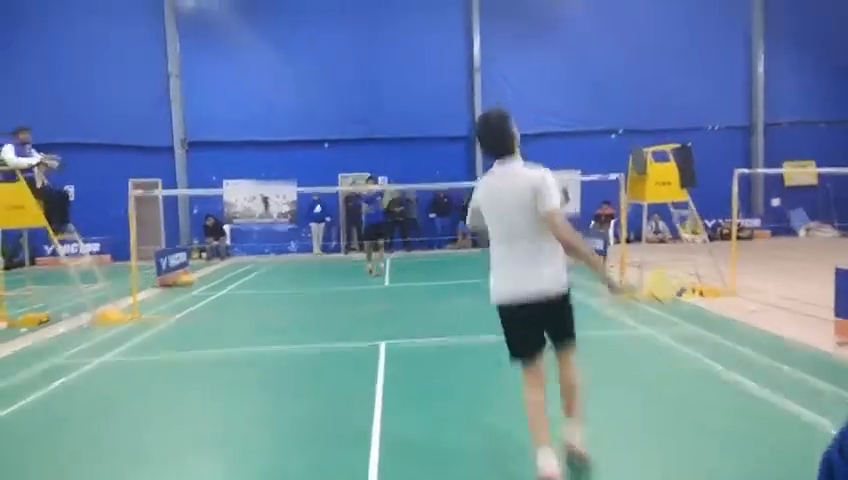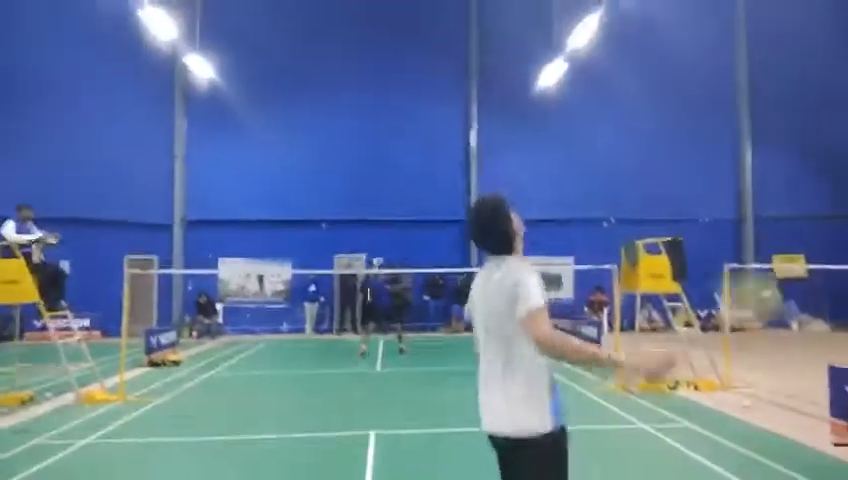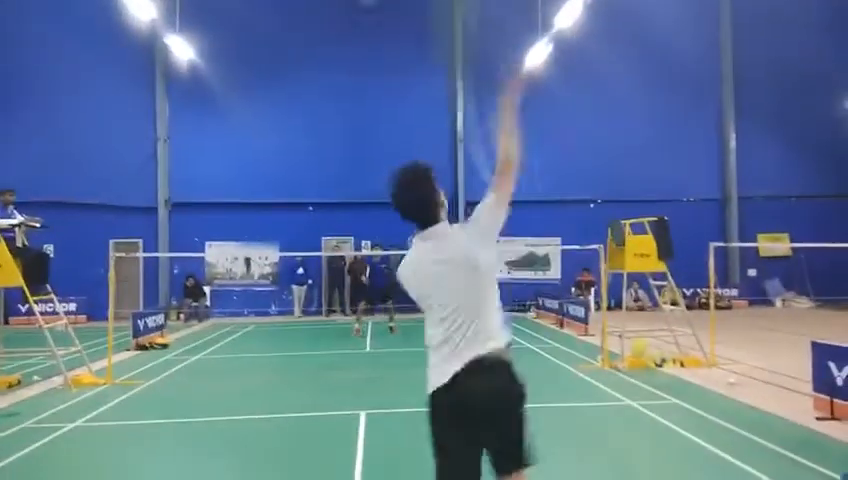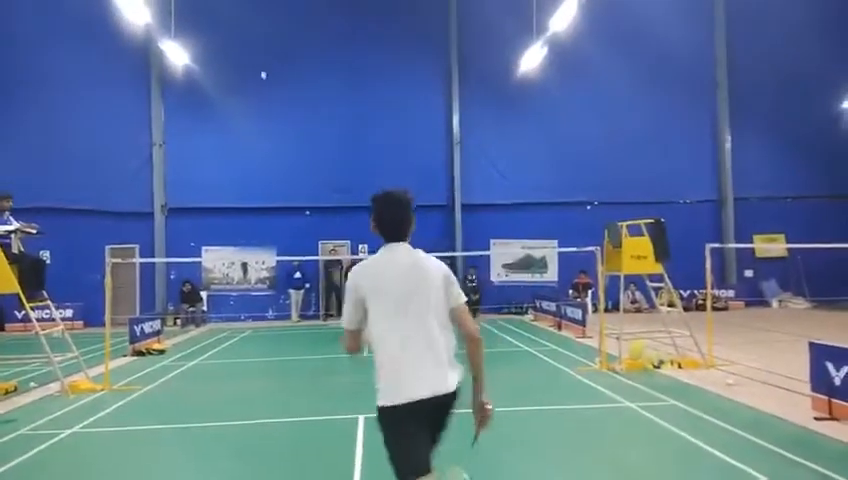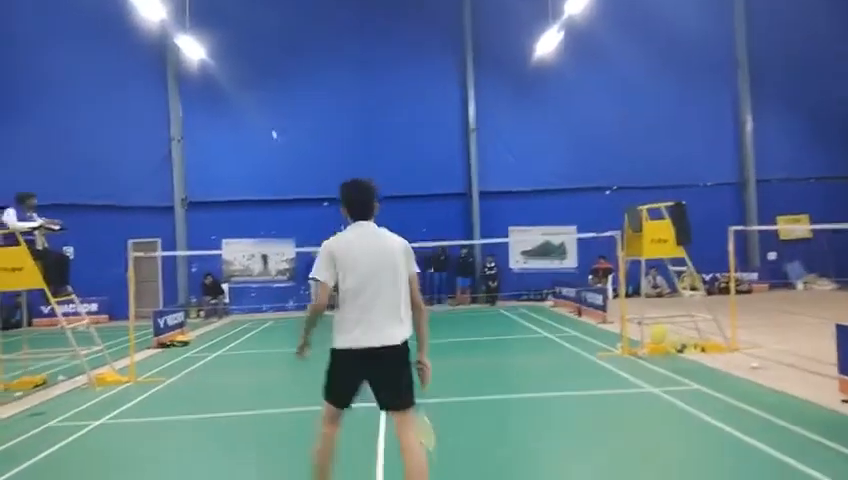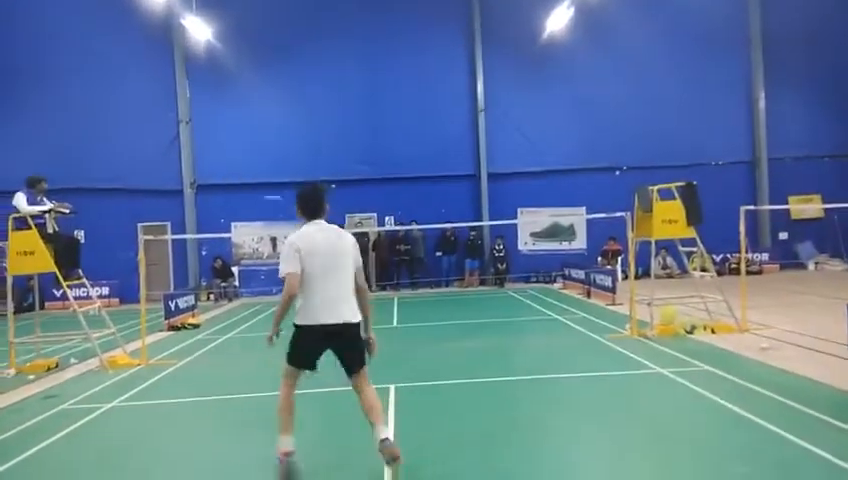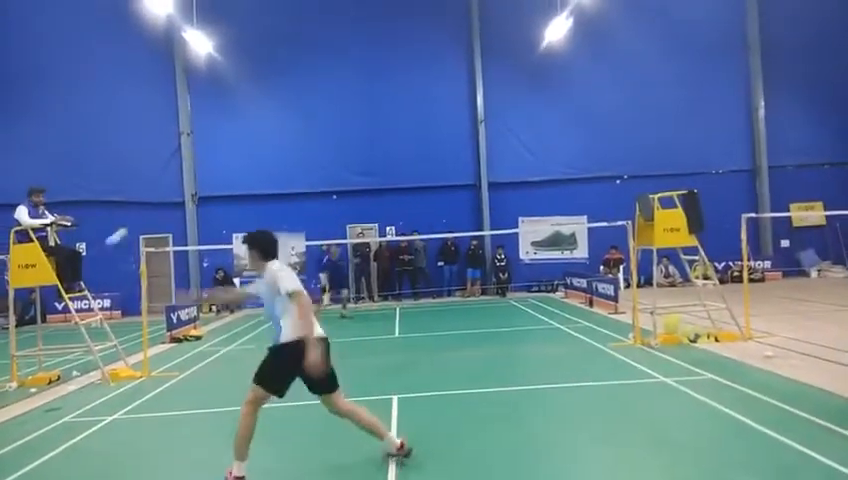
dt=0.4s
person 1, frame 1
left shoulder: (481, 190)
right shoulder: (537, 177)
left elbow: (474, 226)
right elbow: (562, 233)
right wrist: (603, 271)
left hip: (506, 293)
right hip: (546, 287)
left knee: (533, 374)
right knee: (566, 355)
right ankle: (575, 436)
person 1, frame 2
left shoulder: (481, 283)
right shoulder: (522, 279)
right elbow: (545, 339)
right wrist: (625, 364)
left hip: (497, 419)
right hip: (532, 422)
person 1, frame 3
left shoulder: (407, 268)
right shoulder: (474, 237)
right elbow: (506, 172)
right wrist: (509, 110)
left hip: (444, 384)
right hip: (492, 369)
person 1, frame 4
left shoulder: (361, 274)
right shoulder: (437, 268)
left elbow: (351, 346)
right elbow: (472, 335)
right wrist: (479, 394)
left hip: (396, 394)
right hip: (444, 387)
person 1, frame 5
left shoulder: (333, 246)
right shoulder: (399, 245)
left elbow: (319, 301)
right elbow: (417, 303)
left wrist: (305, 335)
right wrist: (422, 352)
left hip: (348, 346)
right hip: (392, 345)
left knee: (331, 419)
right knee: (407, 429)
person 1, frame 6
left shoulder: (294, 241)
right shoulder: (346, 238)
left elbow: (291, 290)
right elbow: (361, 289)
left wrist: (275, 325)
right wrist: (368, 328)
left hip: (312, 323)
right hip: (348, 322)
left knee: (289, 380)
right knee: (361, 382)
left ankle: (286, 450)
right ankle: (383, 437)
person 1, frame 7
left shoulder: (275, 271)
right shoulder: (263, 280)
left elbow: (303, 301)
right elbow: (237, 295)
left wrist: (311, 346)
right wrist: (205, 296)
left hip: (299, 344)
right hip: (311, 345)
left knee: (251, 403)
right knee: (338, 404)
right ankle: (394, 442)
